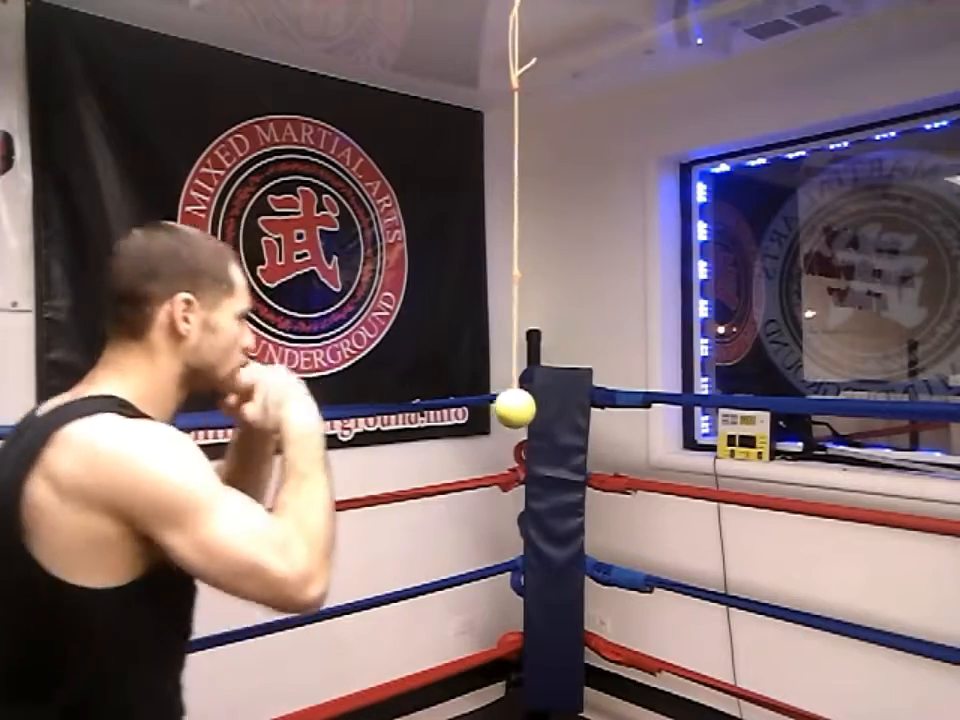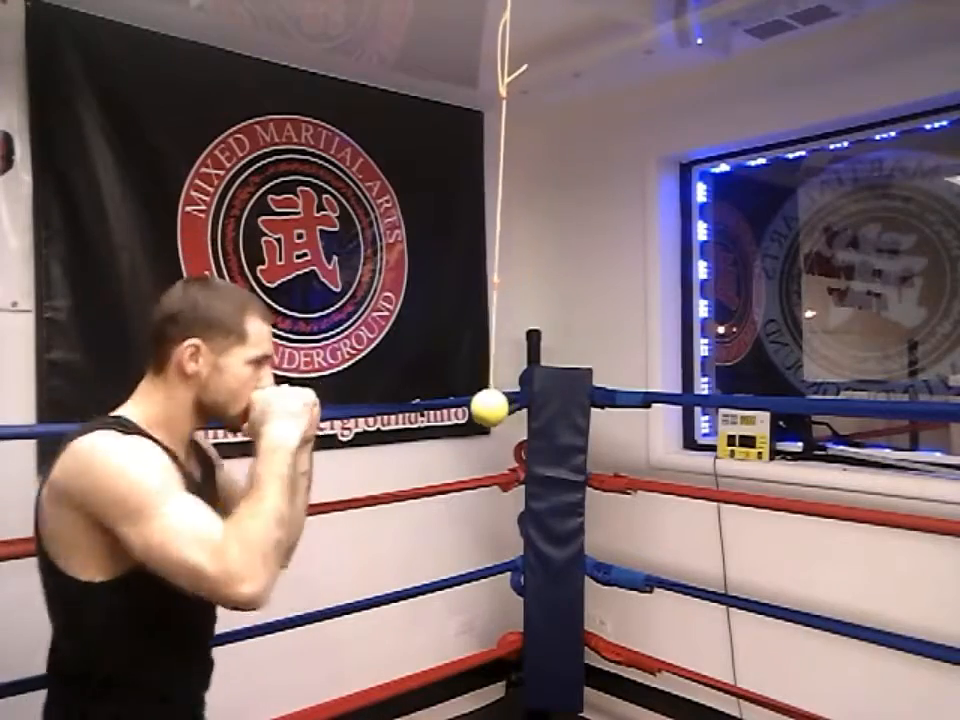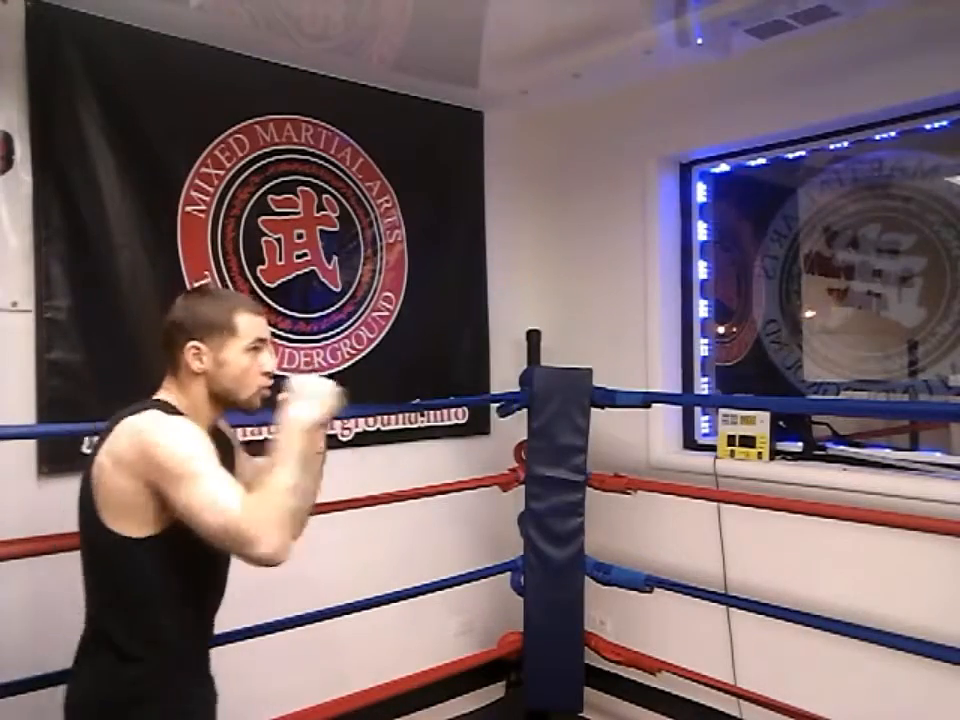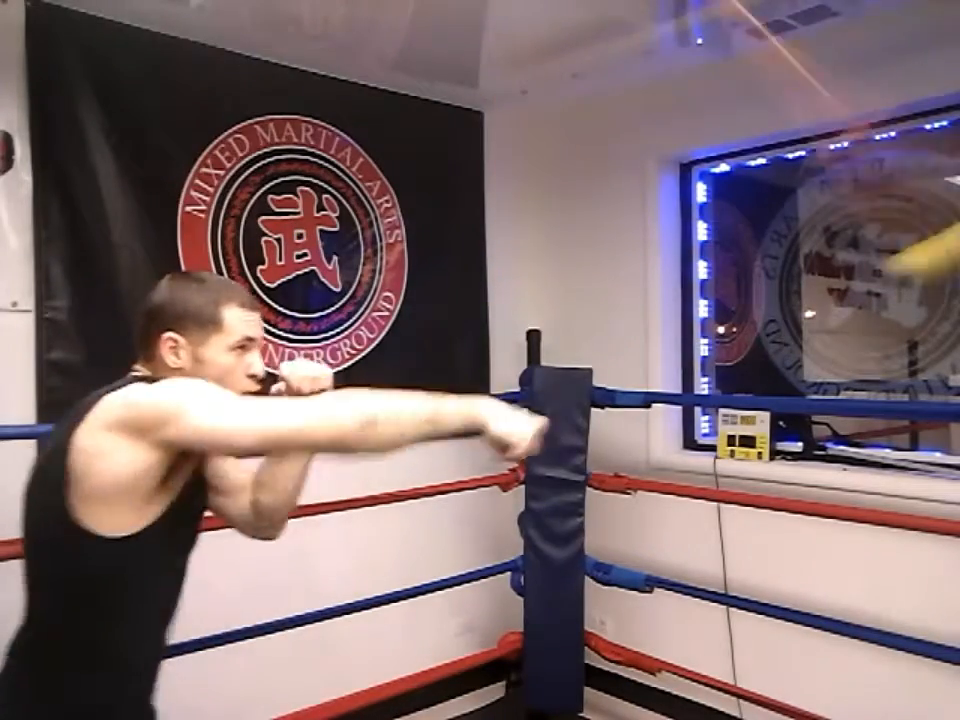
dt=0.5s
person 1, frame 1
left shoulder: (65, 424)
right shoulder: (127, 449)
left elbow: (211, 523)
right elbow: (301, 577)
left wrist: (256, 438)
right wrist: (301, 423)
person 1, frame 2
left shoulder: (188, 452)
right shoulder: (110, 459)
left elbow: (271, 548)
right elbow: (243, 579)
left wrist: (295, 446)
right wrist: (279, 440)
person 1, frame 3
left shoulder: (211, 435)
right shoulder: (159, 435)
left elbow: (284, 519)
right elbow: (264, 541)
left wrist: (310, 428)
right wrist: (294, 425)
person 1, frame 4
left shoulder: (178, 430)
right shoulder: (152, 409)
left elbow: (260, 516)
right elbow: (337, 424)
left wrist: (295, 414)
right wrist: (476, 411)
